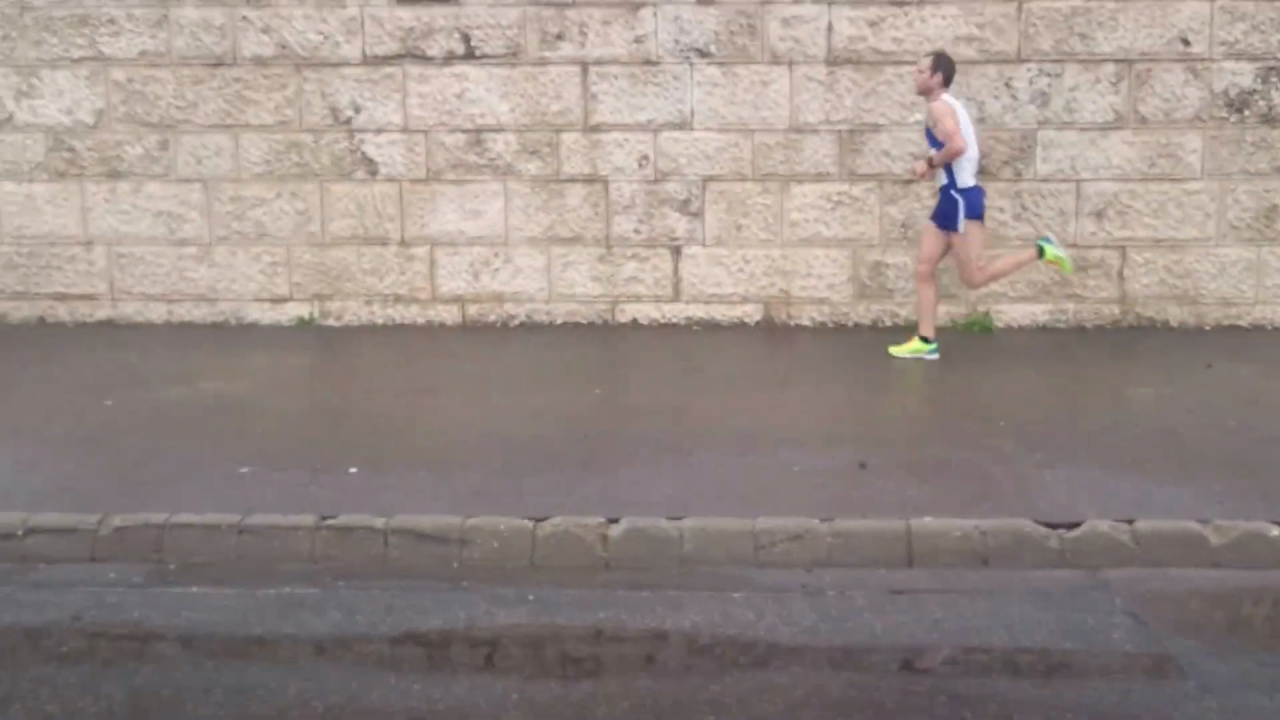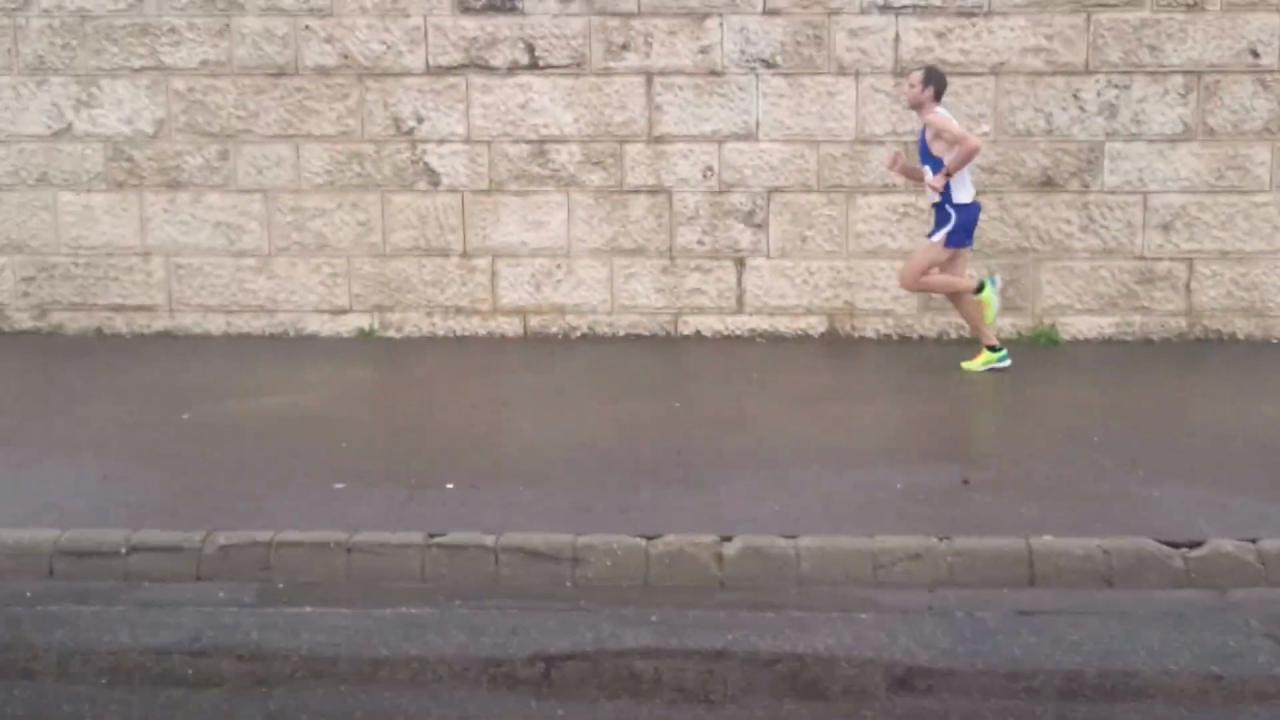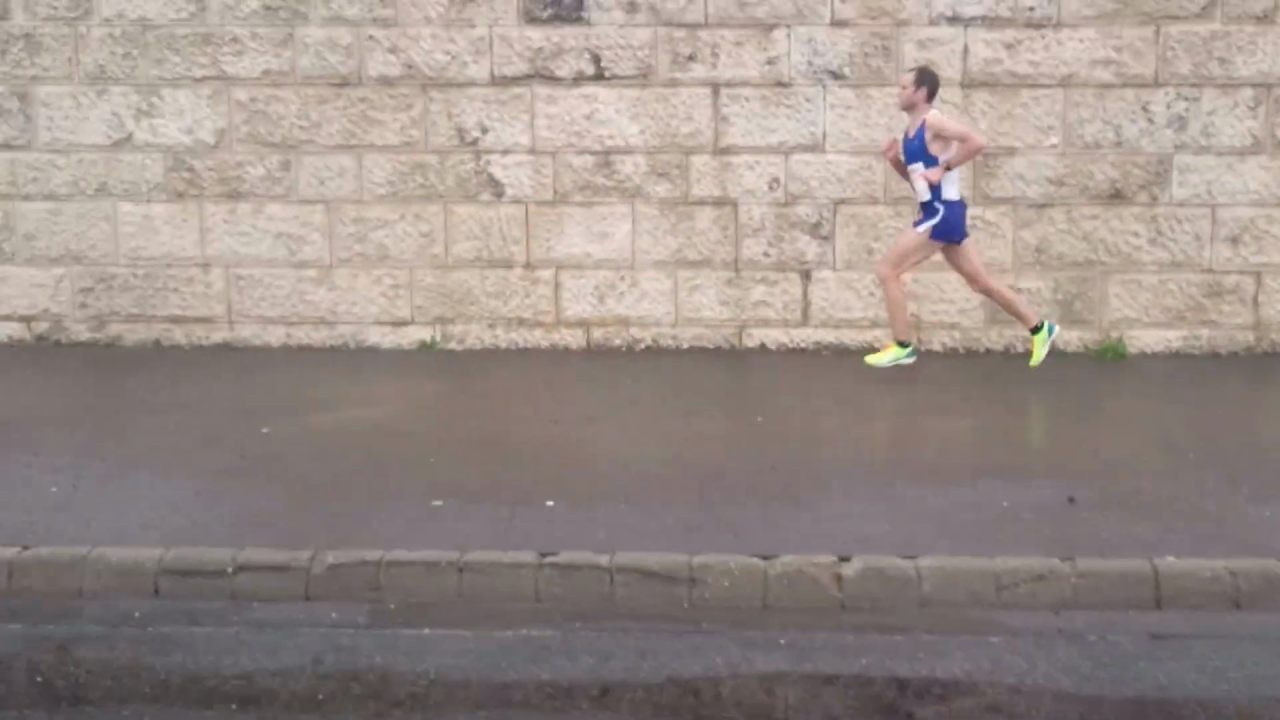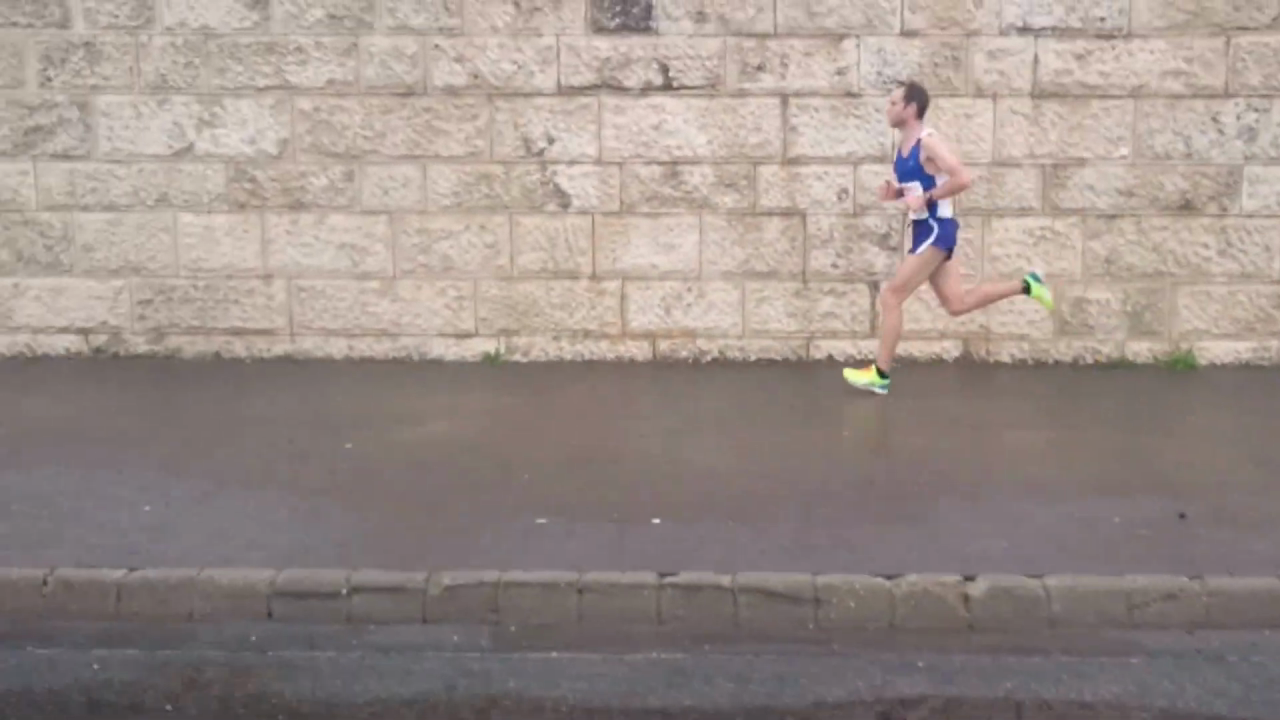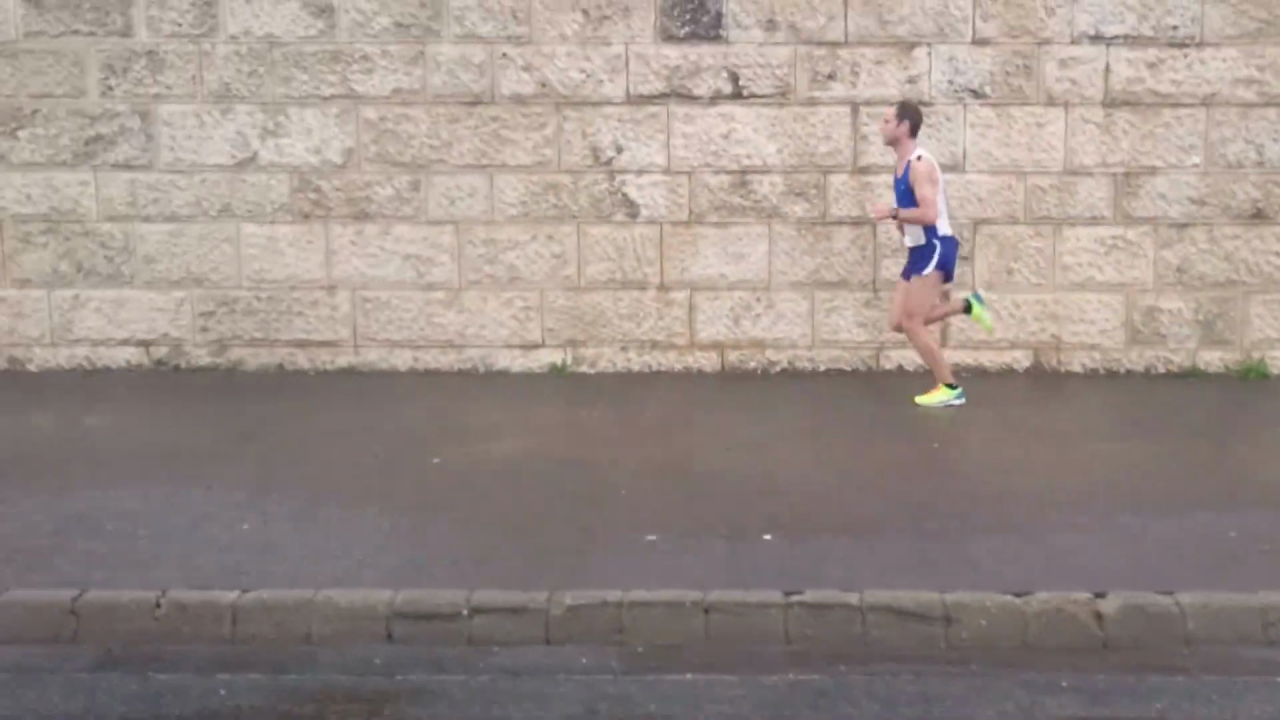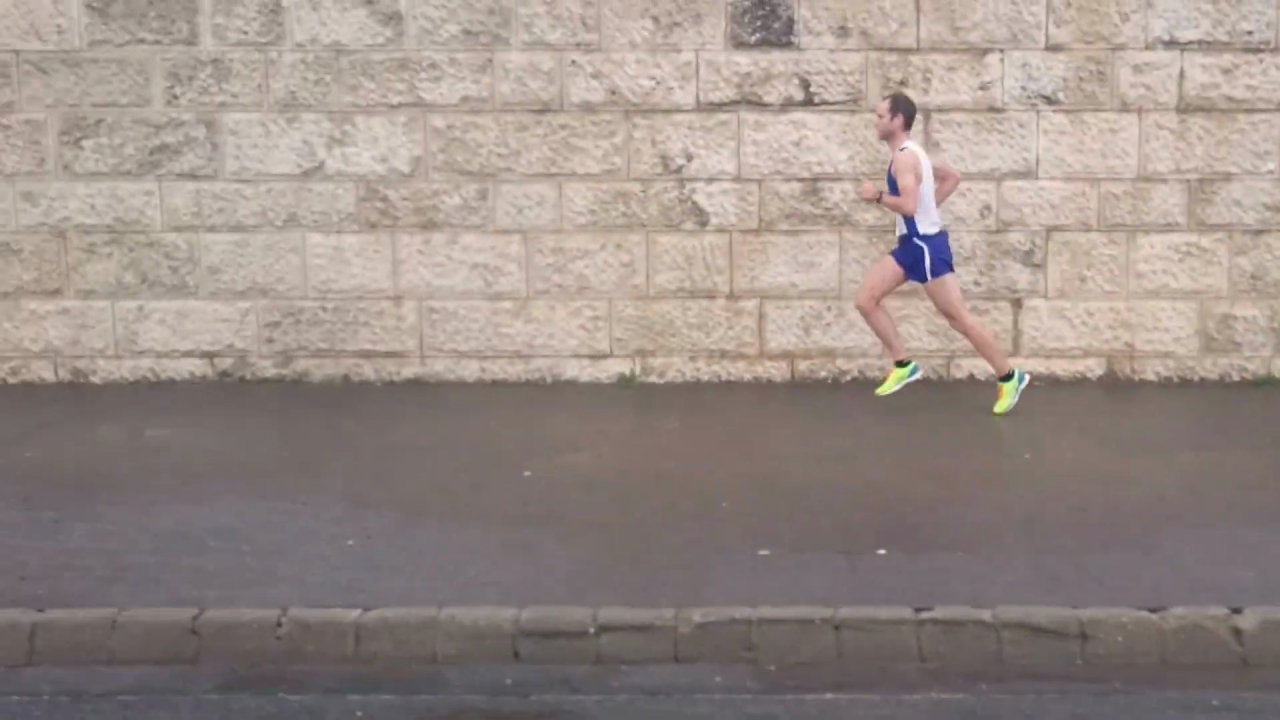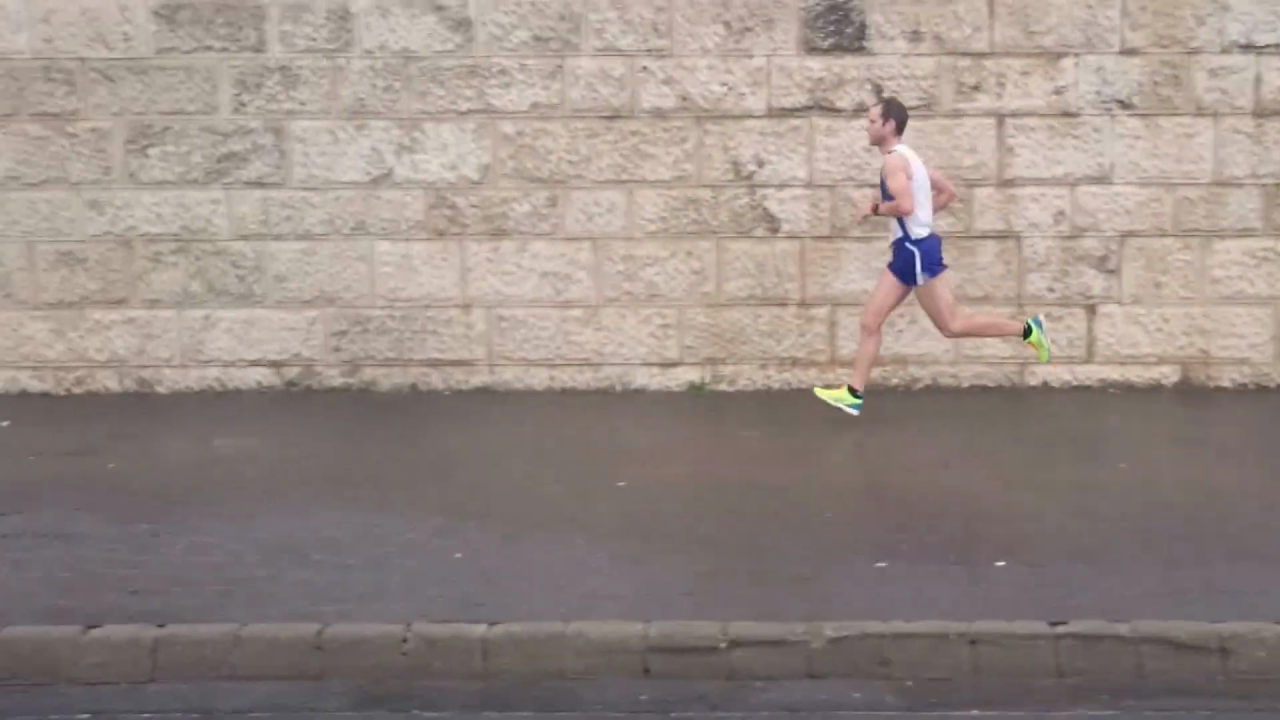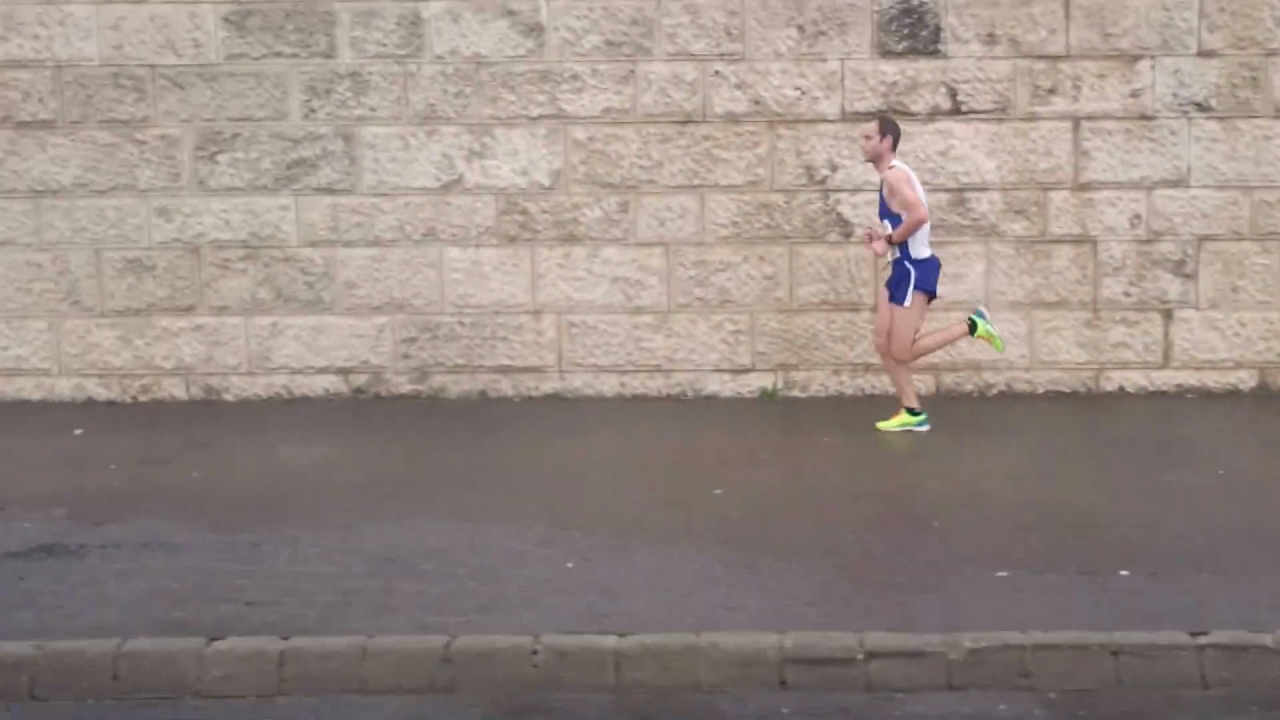
dt=0.1s
person 1, frame 1
left shoulder: (939, 107)
right shoulder: (951, 108)
left elbow: (958, 145)
right elbow: (972, 155)
left wrist: (929, 163)
right wrist: (933, 167)
left hip: (960, 199)
right hip: (953, 198)
left knee: (974, 278)
right knee: (923, 269)
left ankle: (1040, 250)
right ankle: (925, 341)
person 1, frame 2
left shoulder: (937, 119)
right shoulder: (931, 124)
left elbow: (973, 144)
left wrist: (944, 175)
right wrist: (903, 166)
left hip: (956, 215)
right hip: (952, 213)
left knee: (910, 280)
right knee: (955, 290)
left ankle: (980, 287)
right ankle: (993, 349)
person 1, frame 3
left shoulder: (933, 121)
right shoulder: (912, 129)
left elbow: (977, 142)
right elbow: (914, 178)
left wrist: (941, 170)
right wrist: (894, 160)
left hip: (943, 214)
right hip: (936, 213)
left knee: (886, 271)
right knee: (979, 282)
left ankle: (902, 346)
right ankle: (1039, 329)
person 1, frame 4
left shoulder: (928, 142)
right shoulder: (902, 146)
left elbow: (963, 178)
left wrist: (923, 199)
right wrist: (892, 192)
left hip: (937, 230)
right hip: (924, 232)
left knee: (890, 295)
right knee: (956, 305)
left ankle: (880, 373)
right ankle: (1026, 285)
person 1, frame 5
left shoulder: (921, 164)
right shoulder: (903, 164)
left elbow: (930, 216)
left wrist: (891, 213)
right wrist: (904, 222)
left hip: (937, 250)
right hip: (922, 252)
left knee: (911, 323)
right knee: (898, 322)
left ankle: (949, 387)
right ankle: (966, 305)
person 1, frame 6
left shoulder: (904, 156)
right shoulder: (910, 154)
left elbow: (908, 206)
right elbow: (953, 176)
left wrist: (876, 196)
left hip: (925, 247)
right hip: (912, 245)
left knee: (959, 317)
right knee: (864, 300)
left ankle: (1009, 377)
right ankle: (903, 365)
person 1, frame 7
left shoulder: (893, 159)
right shoulder: (906, 157)
left elbow: (904, 205)
right elbow: (948, 191)
left wrist: (875, 209)
left hip: (917, 251)
right hip: (908, 250)
left knee: (951, 326)
right knee: (870, 320)
left ankle: (1026, 329)
right ankle: (853, 394)
person 1, frame 8
left shoulder: (894, 177)
right shoulder: (894, 180)
left elbow: (921, 215)
left wrist: (888, 242)
right wrist: (879, 238)
left hip: (913, 271)
right hip: (906, 270)
left knee: (904, 353)
right knee: (884, 345)
left ankle: (973, 325)
right ankle: (912, 412)
